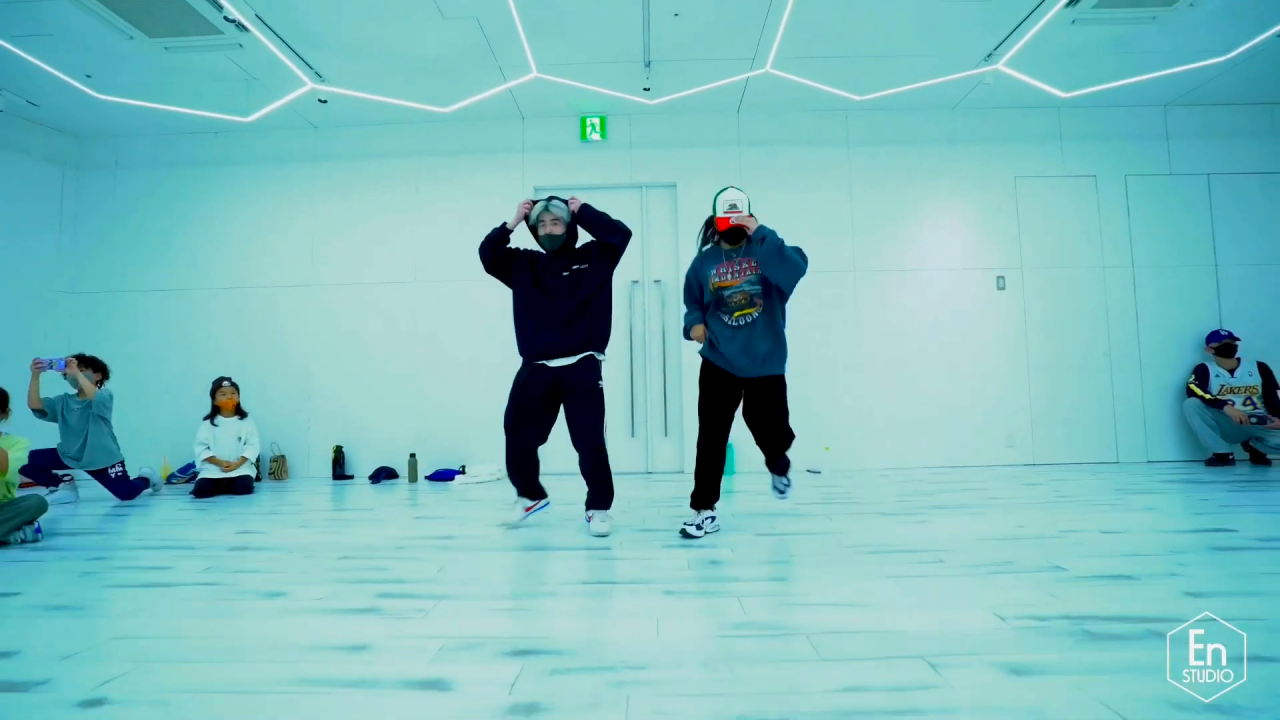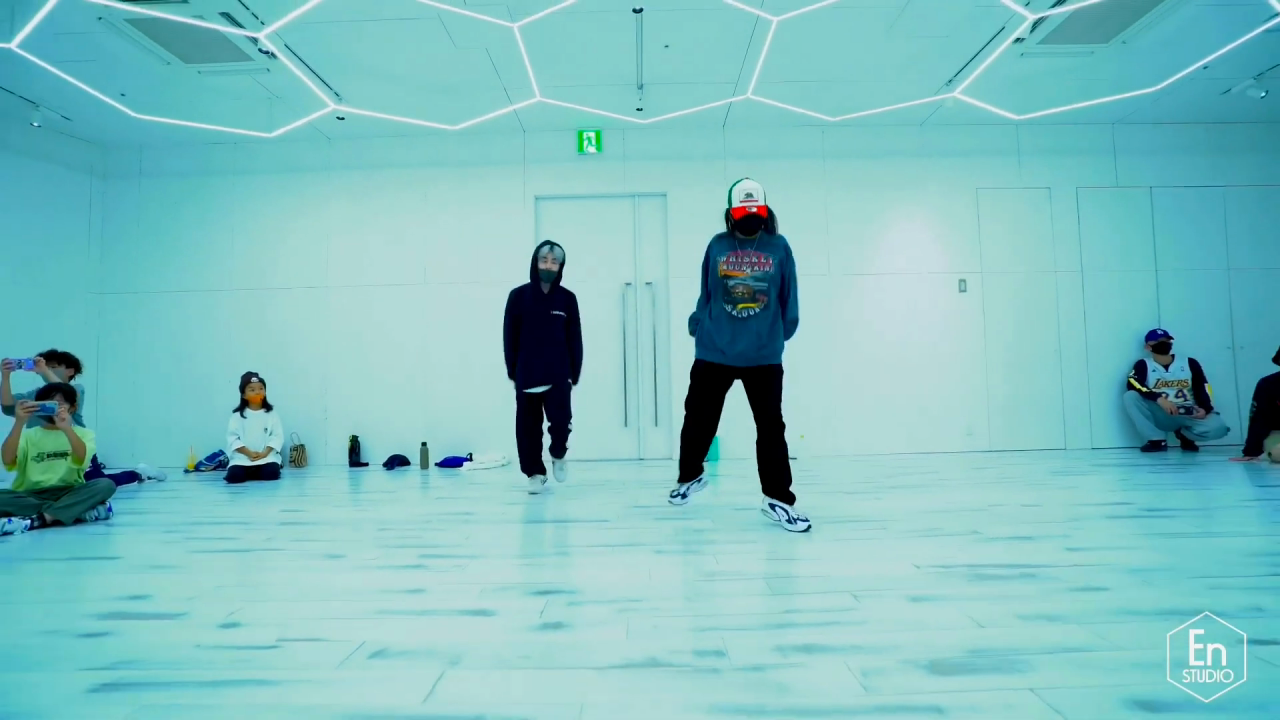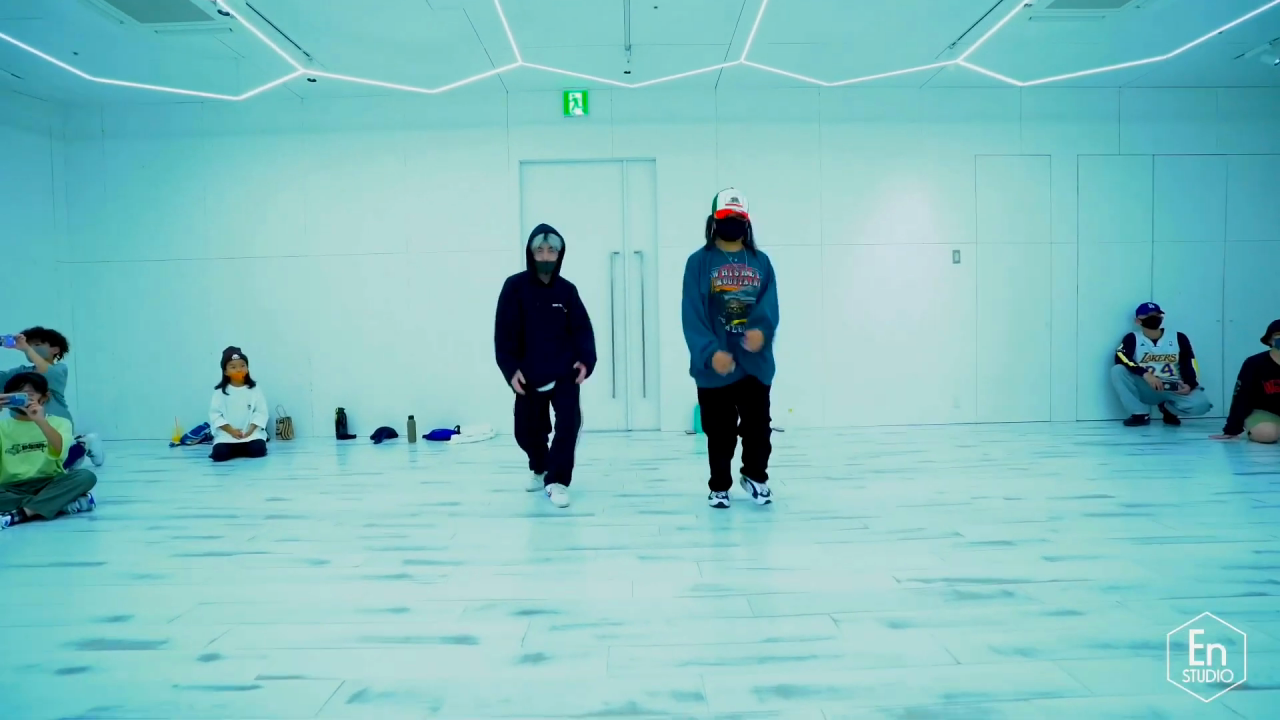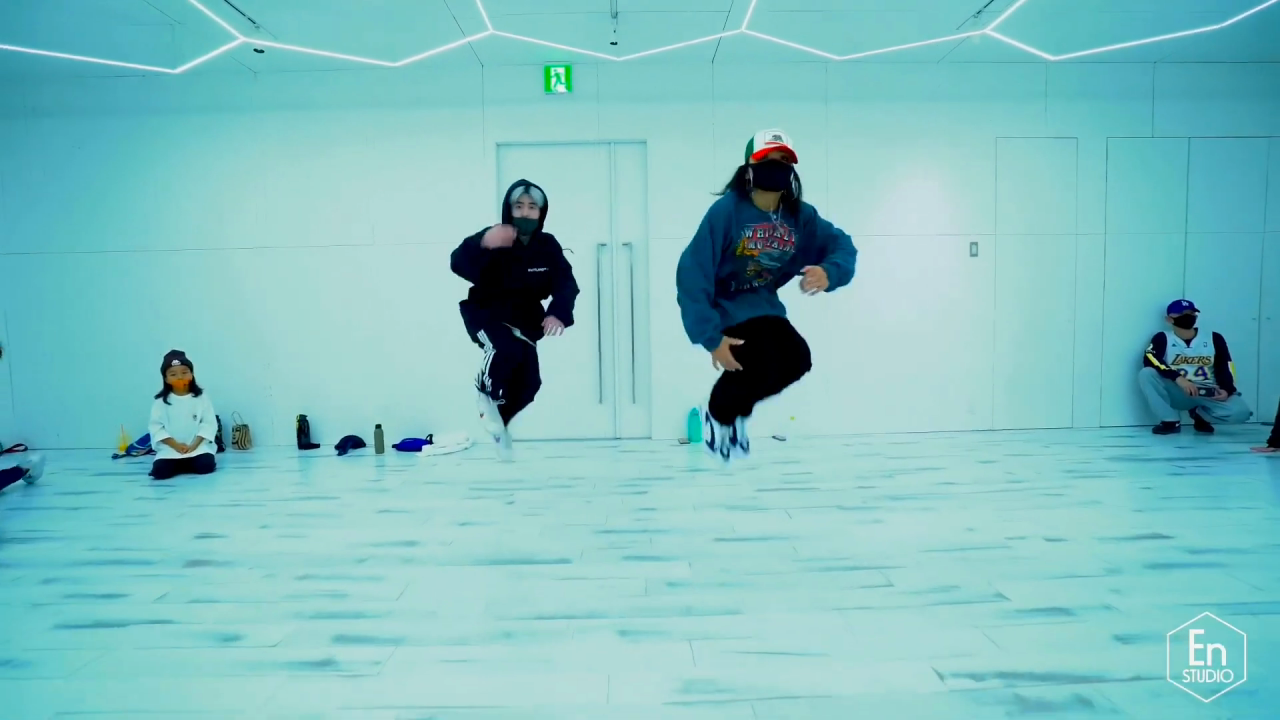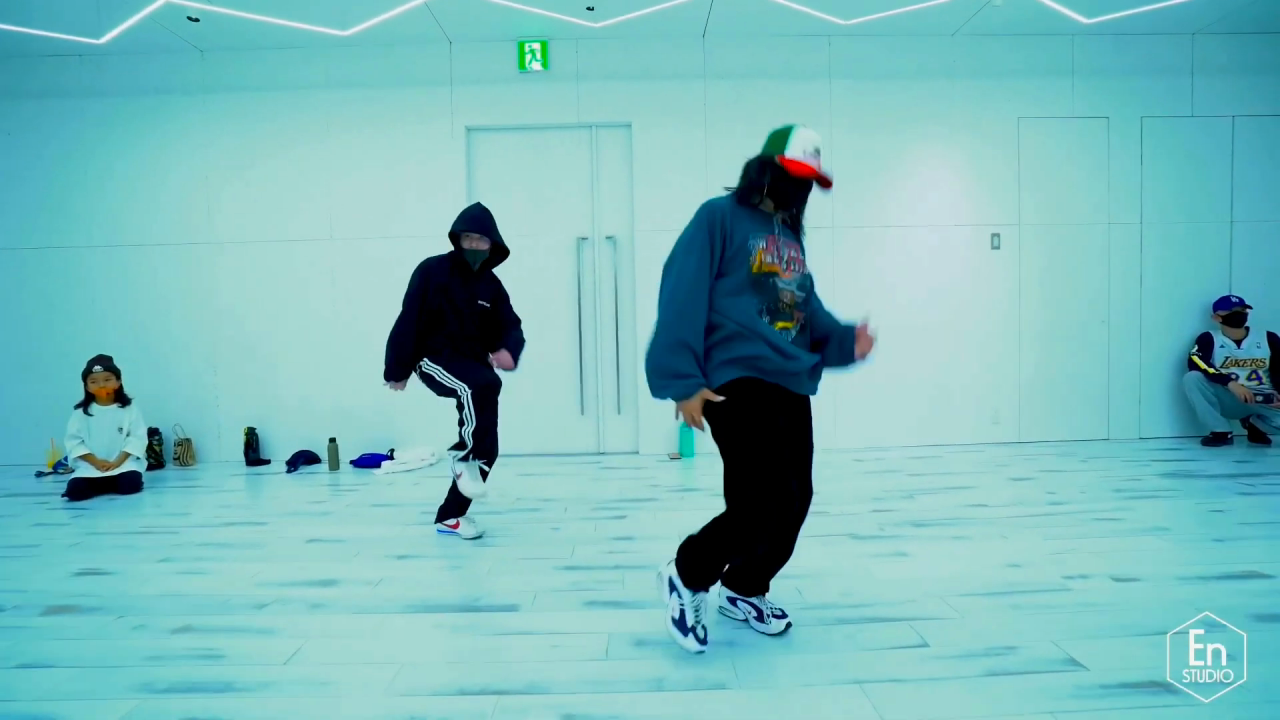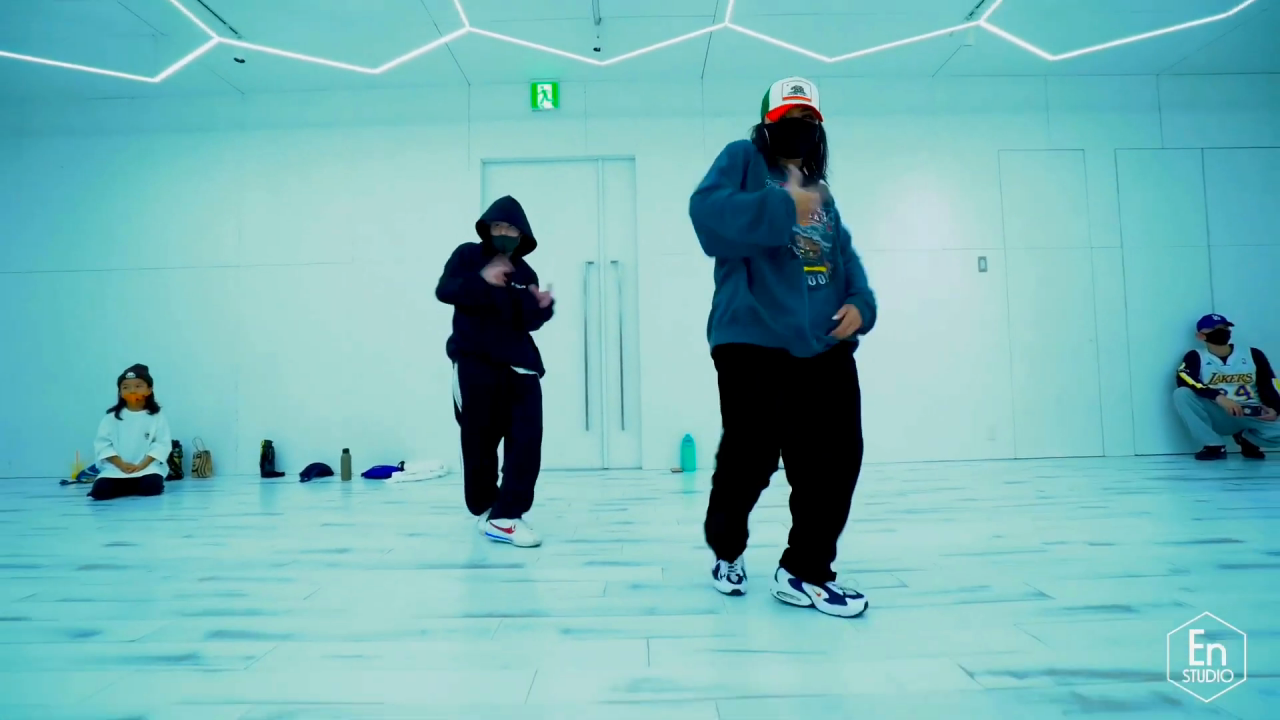
dt=0.7s
person 1, frame 1
left shoulder: (764, 248)
right shoulder: (704, 261)
left elbow: (792, 273)
right elbow: (693, 303)
left wrist: (760, 232)
right wrist: (694, 325)
left hip: (765, 360)
right hip: (719, 361)
left knee: (773, 431)
right knee: (712, 434)
left ankle: (778, 466)
right ankle: (704, 511)
person 1, frame 2
left shoulder: (778, 247)
right shoulder: (718, 245)
left elbow: (787, 295)
left wrist: (781, 333)
right wrist: (699, 327)
left hip: (762, 355)
right hip: (715, 352)
left knee: (770, 423)
right knee: (699, 418)
right ankle: (690, 476)
person 1, frame 3
left shoulder: (760, 260)
right shoulder: (700, 261)
left elbow: (768, 306)
right elbow: (693, 313)
left wrist: (762, 331)
right wrist: (710, 351)
left hip: (755, 361)
right hip: (713, 363)
left knee: (757, 427)
right knee: (720, 432)
left ankle: (755, 477)
right ankle: (719, 487)
person 1, frame 4
left shoulder: (799, 215)
right shoulder: (725, 212)
left elbow: (842, 249)
right elbow: (693, 277)
left wrist: (827, 271)
right wrist: (711, 336)
left hip: (763, 308)
right hip: (724, 315)
left knee: (795, 358)
right knee: (764, 362)
left ankle: (732, 409)
right ankle: (721, 412)
person 1, frame 5
left shoulder: (793, 239)
right shoulder: (720, 218)
left elbow: (810, 320)
right elbow: (684, 298)
left wrist: (845, 343)
right wrist: (681, 380)
left hip: (791, 384)
right hip: (735, 380)
left knee: (785, 504)
right knee: (772, 498)
left ankle: (744, 589)
right ankle: (687, 576)
person 1, frame 6
left shoulder: (821, 200)
right shoulder: (742, 159)
left elbow: (844, 266)
right elbow: (711, 220)
left wrist: (861, 308)
right wrist: (781, 208)
left hip: (822, 344)
right hip: (751, 340)
left knee: (837, 457)
right knee: (748, 462)
left ankle: (804, 573)
right ankle: (726, 552)
person 2, frame 1
left shoulder: (592, 257)
right shoulder: (524, 264)
left elbow: (620, 235)
right elbow: (488, 255)
left wrist: (582, 210)
right wrist: (514, 222)
left hip: (581, 363)
right hip: (537, 366)
left knee: (589, 436)
right knee: (518, 430)
left ankle: (598, 507)
right ankle: (530, 495)
person 2, frame 2
left shoulder: (567, 299)
right shoulder: (518, 297)
left elbow: (574, 339)
right elbow: (511, 338)
left wrist: (573, 375)
right wrist: (513, 371)
left hip: (558, 378)
right hip: (527, 380)
left knee: (561, 426)
right knee: (527, 431)
left ankle: (558, 454)
right ankle: (535, 473)
person 2, frame 3
left shoulder: (566, 290)
right shoulder: (515, 286)
left elbow: (581, 329)
right elbow: (505, 330)
left wrist: (585, 361)
right wrist: (510, 370)
left hip: (565, 374)
right hip: (529, 375)
left knee: (568, 427)
right knee: (528, 433)
right ankle: (541, 468)
person 2, frame 4
left shoulder: (548, 246)
right shoulder: (490, 239)
left elbow: (566, 284)
right elbow: (459, 263)
left wrist: (560, 313)
right wrist: (484, 244)
left hip: (524, 324)
right hip: (485, 316)
left knee: (528, 385)
right knee: (506, 353)
left ankle: (498, 415)
right ankle: (489, 393)
person 2, frame 5
left shoulder: (491, 284)
right shoulder: (433, 271)
left elbow: (510, 328)
right elbow: (409, 322)
left wrist: (509, 350)
right wrist: (397, 369)
left hip: (475, 366)
right hip: (436, 360)
left knee: (485, 448)
right knee: (484, 387)
left ankle: (451, 516)
right ankle: (466, 458)
person 2, frame 6
left shoulder: (524, 273)
right shoulder: (469, 256)
left elbow: (534, 317)
right elbow: (447, 291)
left wrist: (541, 305)
right wrist: (483, 282)
left hip: (520, 366)
right hip: (475, 363)
left knee: (527, 439)
right knee: (478, 441)
left ankle: (504, 517)
right ankle: (484, 509)
